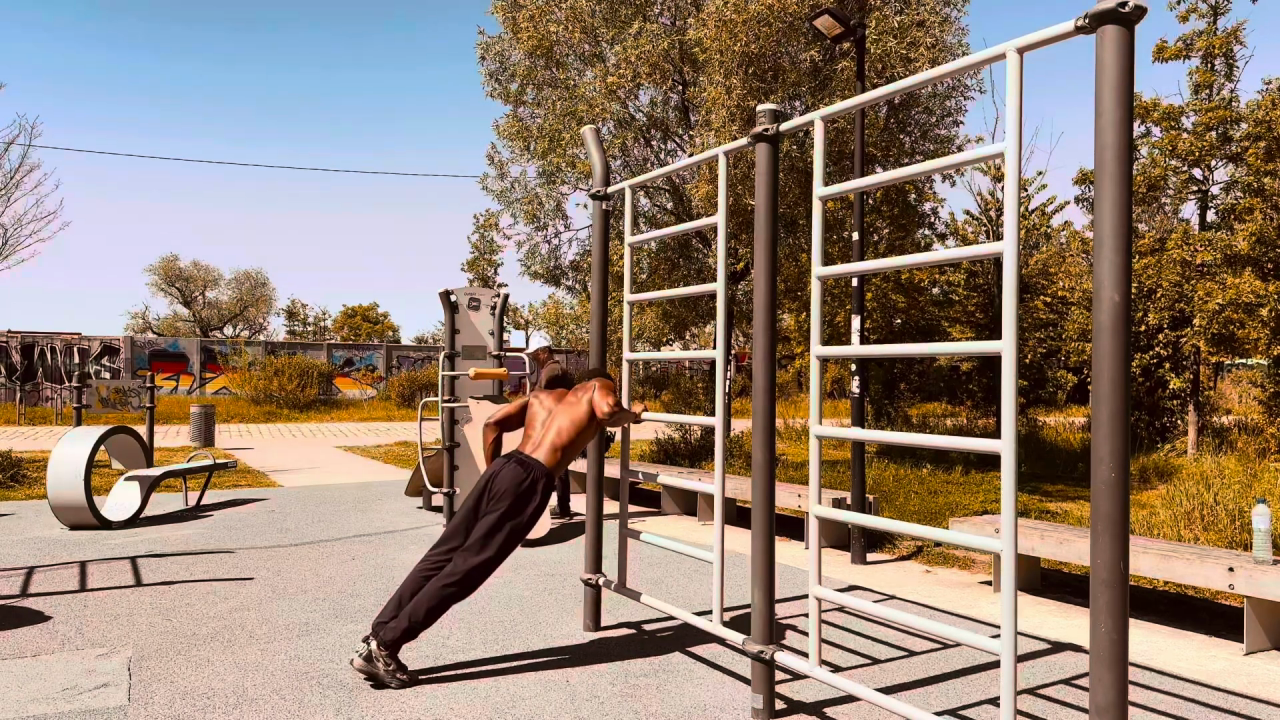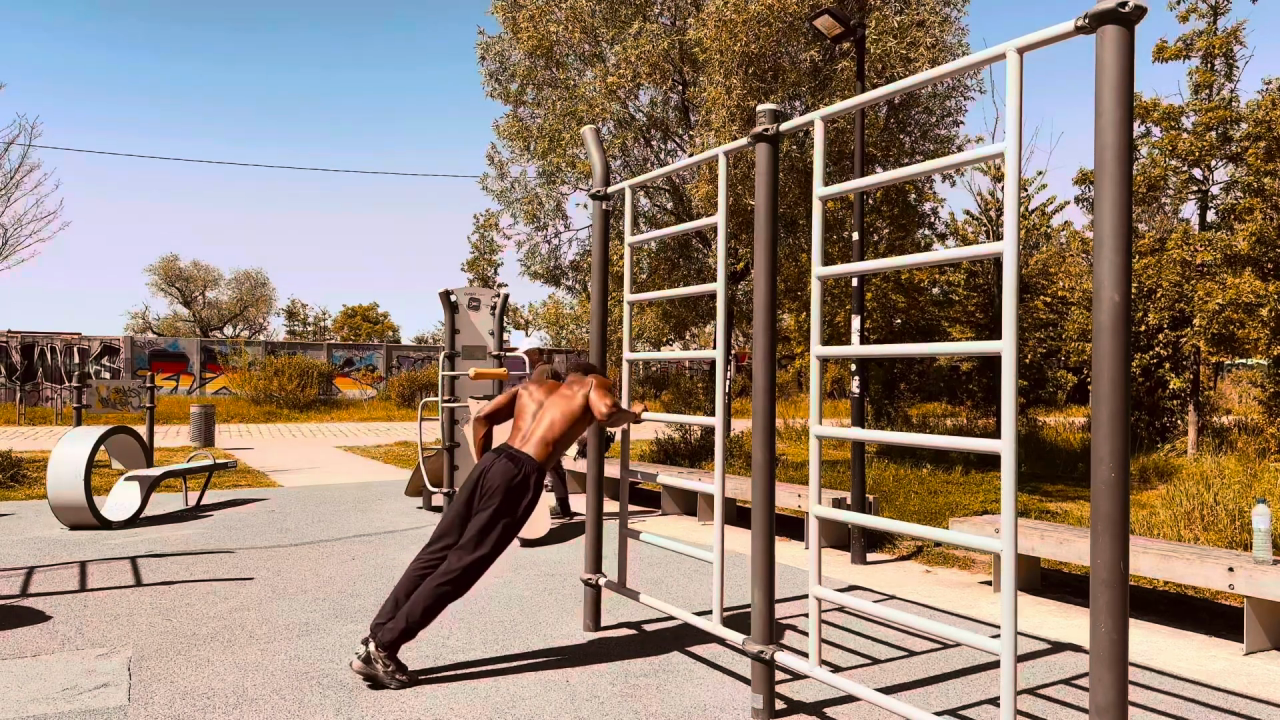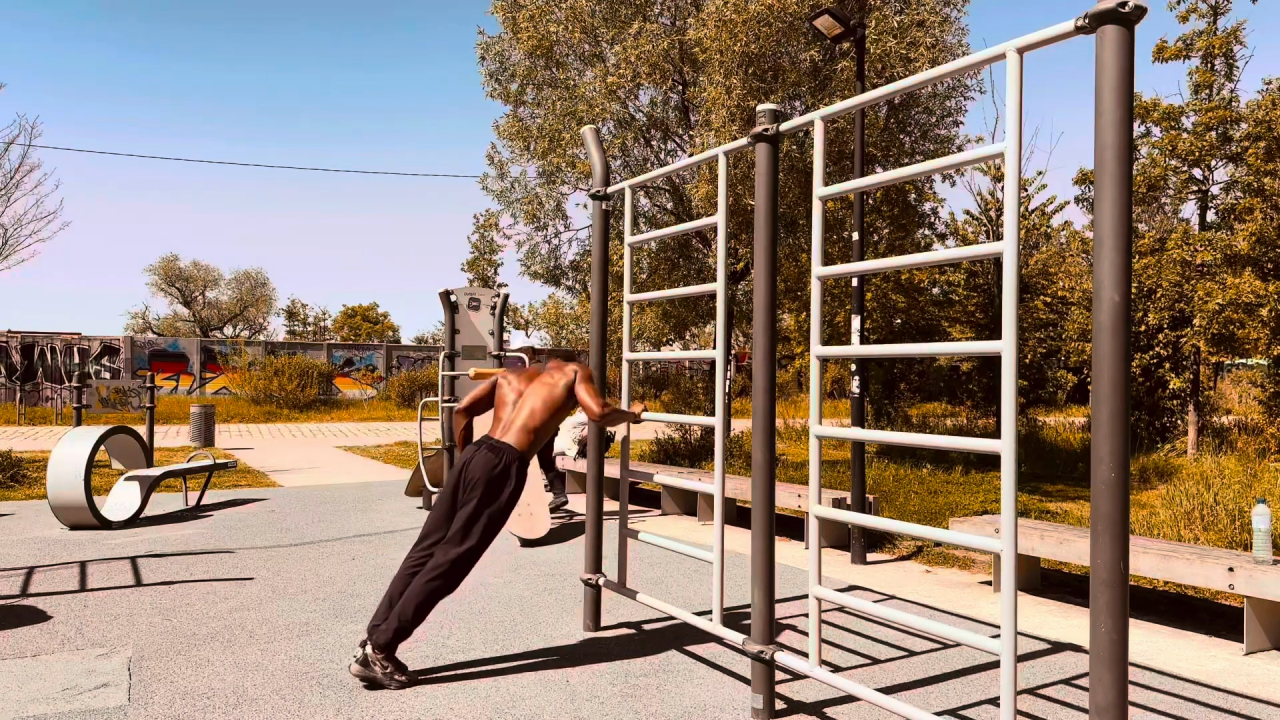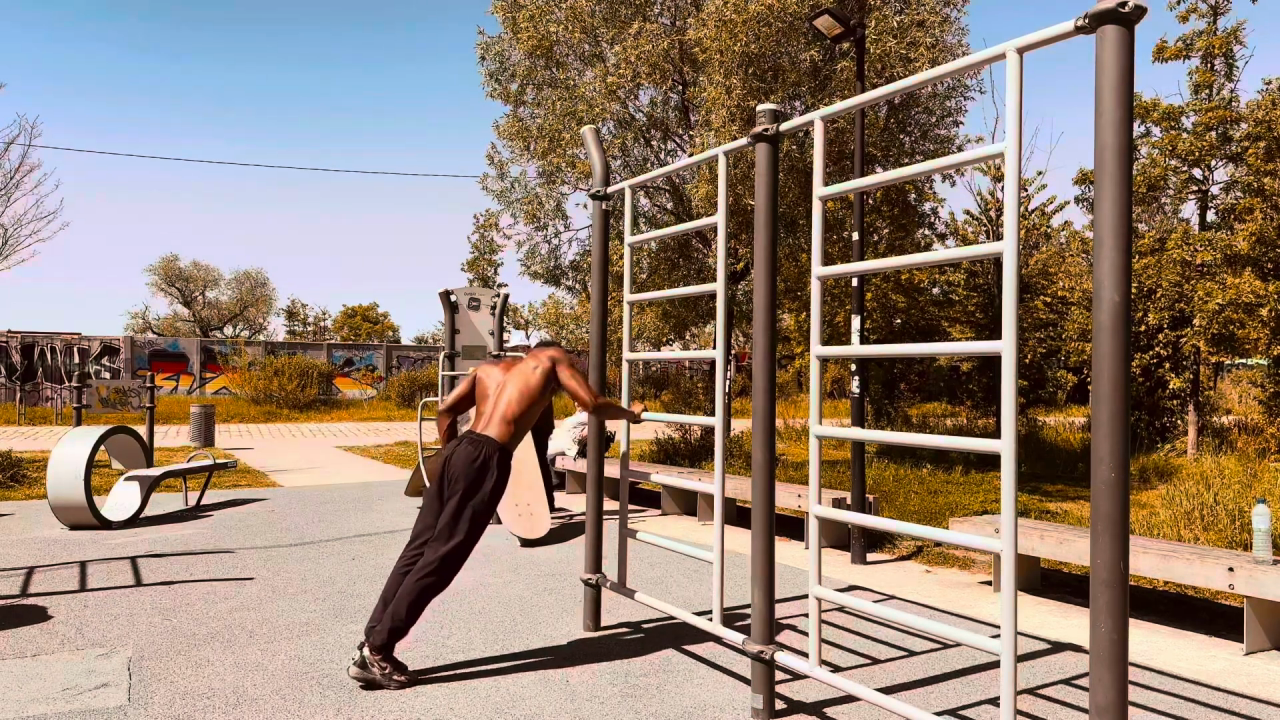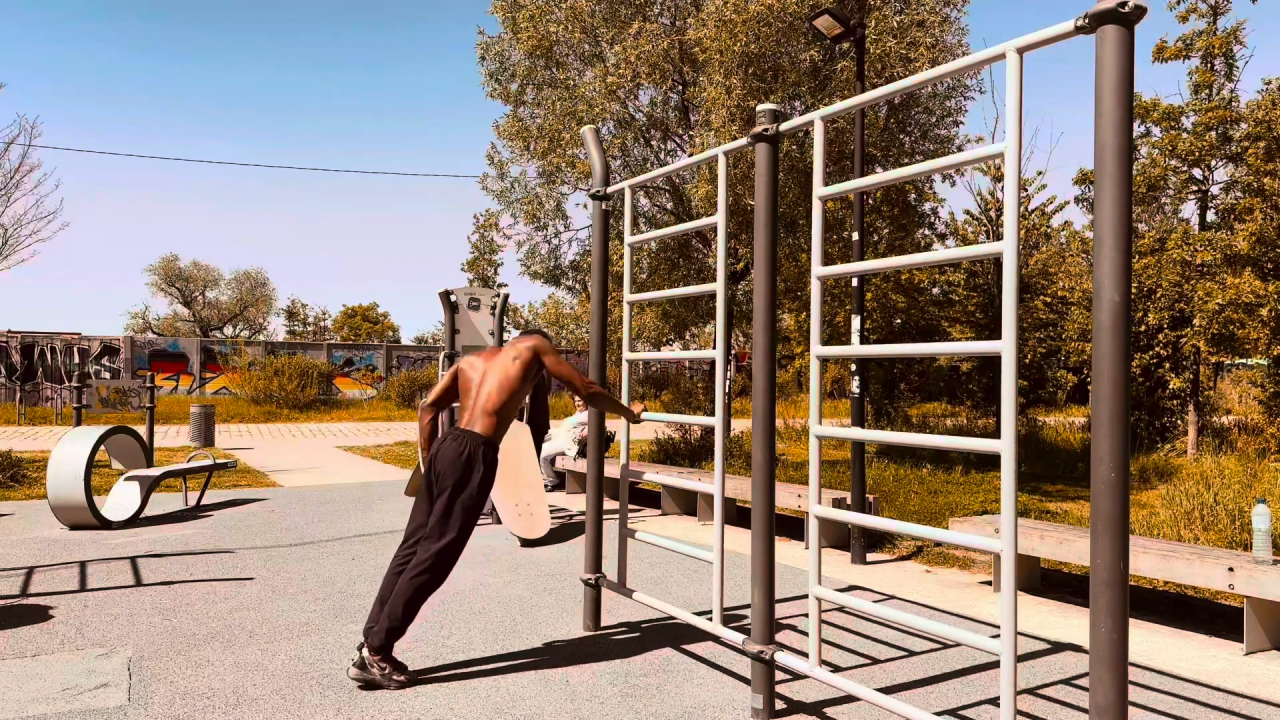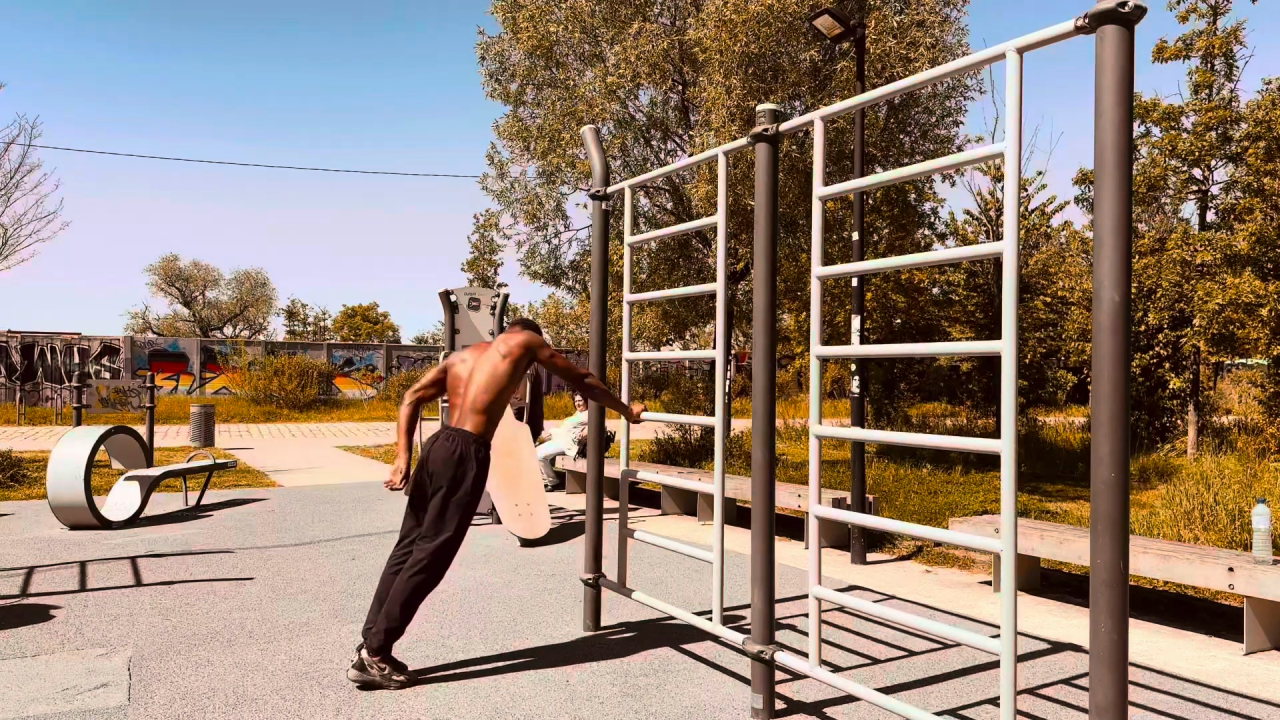
dt=0.2s
person 1, frame 1
left shoulder: (542, 394)
right shoulder: (600, 386)
left elbow: (492, 424)
right elbow: (608, 412)
right wrist: (632, 414)
left hip: (504, 468)
right hip: (530, 481)
left knee: (440, 557)
right knee: (466, 568)
left ankle: (377, 640)
right ankle: (383, 648)
person 1, frame 2
left shoulder: (531, 386)
right shoulder: (594, 382)
left elbow: (482, 419)
right elbow: (606, 413)
right wrist: (631, 414)
left hip: (493, 463)
right hip: (521, 476)
left knee: (435, 555)
right knee: (460, 566)
left ankle: (375, 642)
right ankle: (381, 649)
person 1, frame 3
left shoulder: (511, 374)
right shoulder: (575, 371)
left elbow: (462, 411)
right elbow: (600, 414)
right wrist: (630, 414)
left hip: (476, 455)
right hip: (504, 467)
left knee: (425, 552)
right knee: (450, 561)
left ankle: (372, 644)
right ankle: (379, 652)
person 1, frame 4
left shoulder: (489, 367)
right shoulder: (554, 356)
left elbow: (445, 413)
right elbow: (593, 404)
right wrist: (629, 413)
left hip: (459, 450)
right hip: (488, 460)
left knee: (418, 551)
right knee: (439, 560)
left ankle: (371, 648)
right ankle: (375, 653)
person 1, frame 5
left shoulder: (471, 359)
right shoulder: (535, 345)
left elbow: (428, 410)
right elbow: (587, 391)
right wrist: (627, 412)
left hip: (445, 446)
right hip: (474, 454)
left knee: (412, 550)
right knee: (433, 557)
left ankle: (370, 648)
right ankle: (374, 653)
person 1, frame 6
left shoulder: (461, 356)
right shoulder: (525, 340)
left elbow: (411, 399)
right elbow: (583, 382)
left wrist: (402, 456)
right wrist: (626, 410)
left hip: (437, 446)
right hip: (466, 452)
left knee: (408, 550)
right knee: (429, 556)
left ankle: (370, 648)
right ankle: (373, 654)
